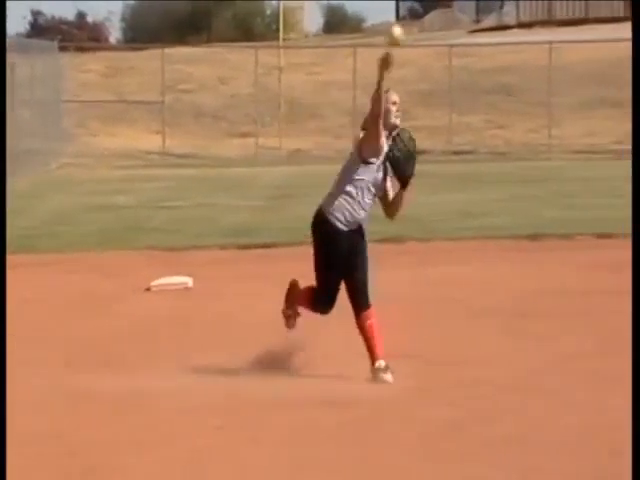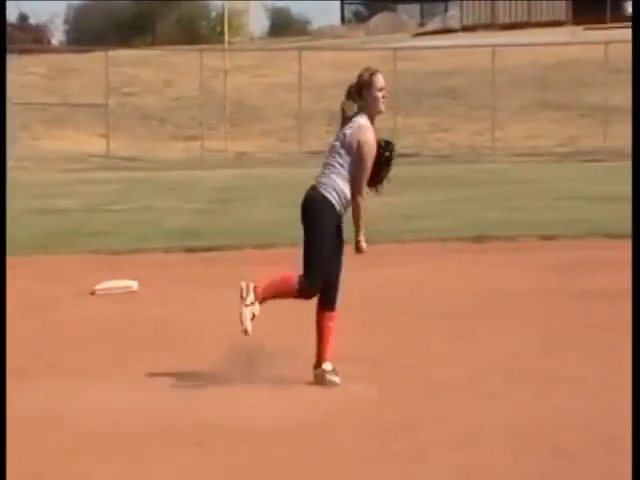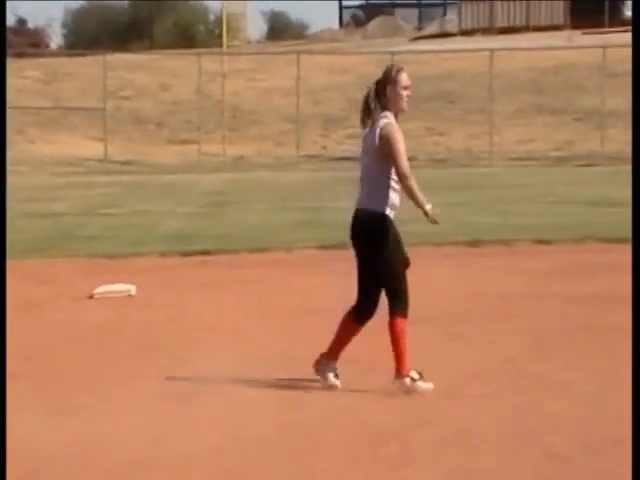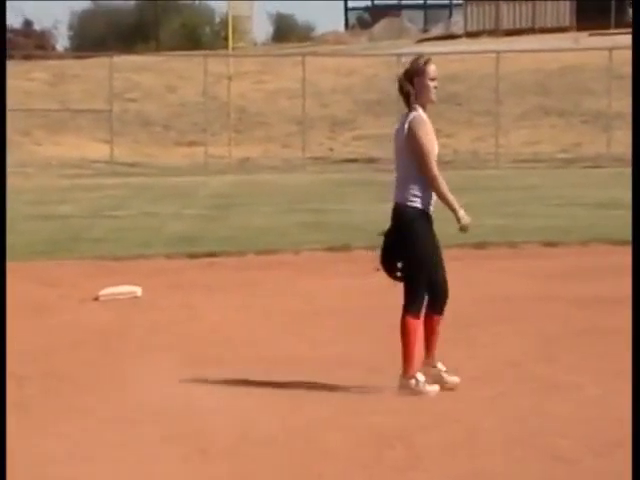
dt=0.3s
person 1, frame 1
left shoulder: (387, 160)
right shoulder: (371, 142)
left elbow: (391, 213)
right elbow: (377, 110)
left wrist: (405, 188)
right wrist: (383, 67)
left hip: (353, 231)
right hip: (330, 226)
left knee: (361, 300)
right knee: (325, 302)
left ankle: (378, 363)
right ankle: (294, 294)
person 1, frame 2
left shoulder: (355, 125)
right shoulder: (366, 132)
right elbow: (360, 190)
right wrist: (360, 234)
left hip: (330, 209)
right hip: (322, 206)
left knee: (329, 293)
right knee: (312, 283)
left ankle: (323, 365)
right ankle: (254, 293)
person 1, frame 3
left shoulder: (376, 125)
right shoulder: (389, 128)
right elbow: (404, 175)
right wrist: (426, 207)
left hip: (366, 220)
right hip: (376, 221)
left knee: (367, 304)
right knee: (398, 298)
left ankle: (329, 359)
person 1, frame 4
left shoulder: (411, 120)
right shoulder: (418, 122)
right elbow: (432, 175)
right wrist: (458, 211)
left hip: (411, 215)
right hip: (413, 216)
left knee: (439, 291)
right knee: (416, 296)
